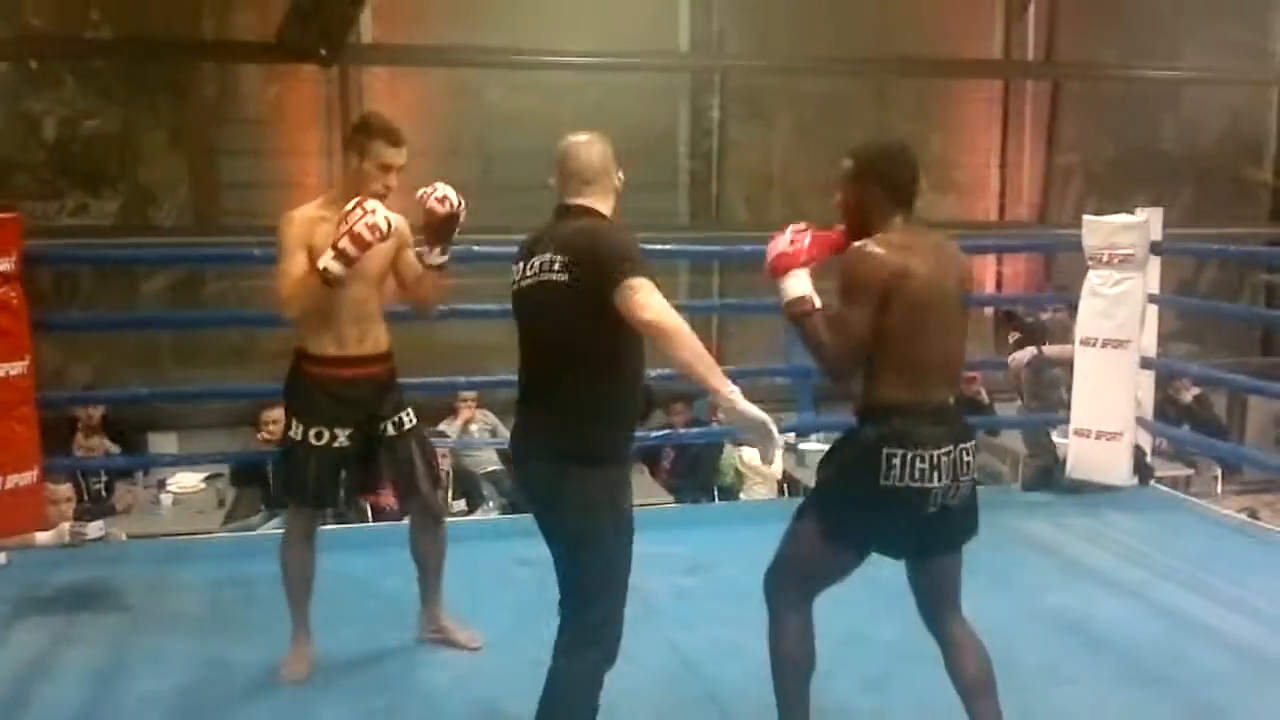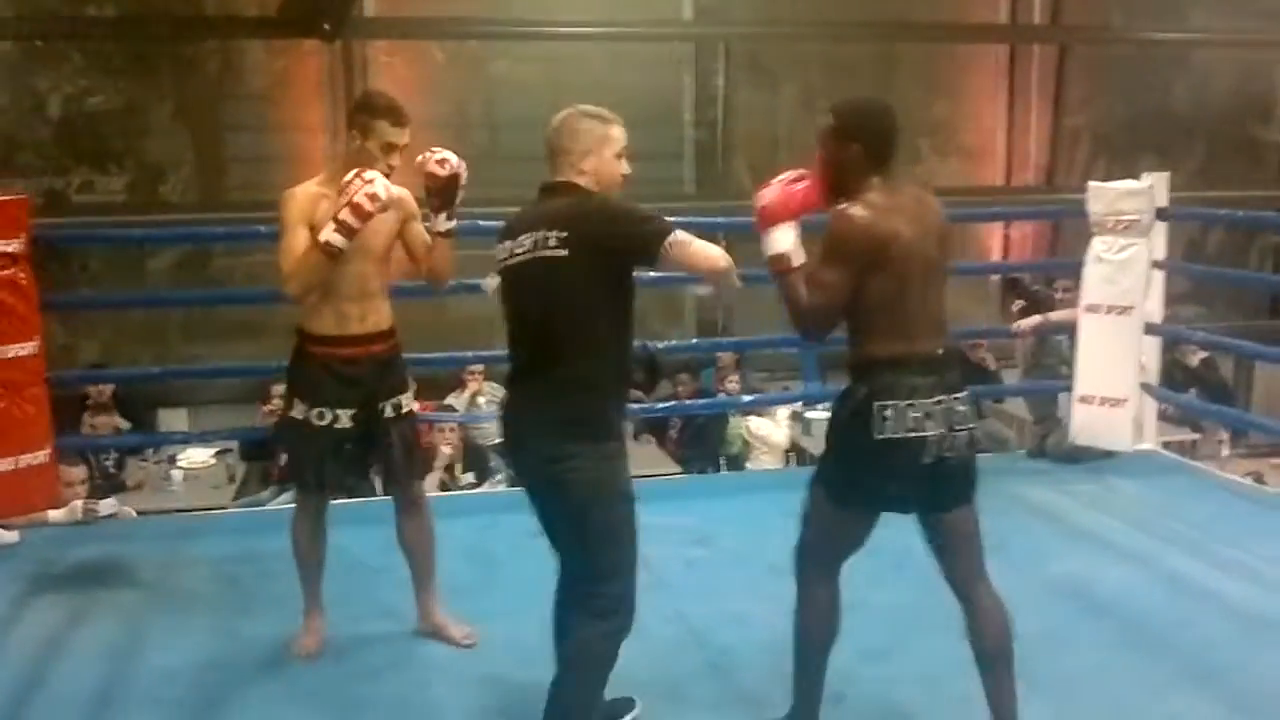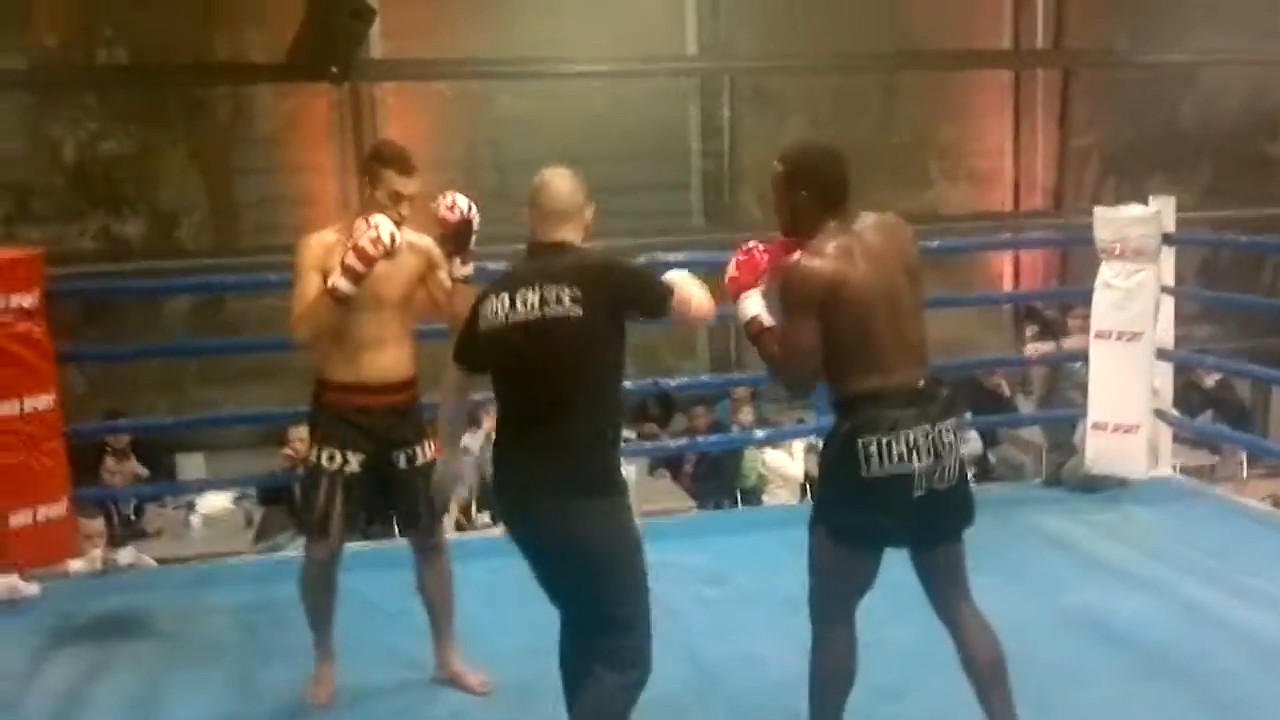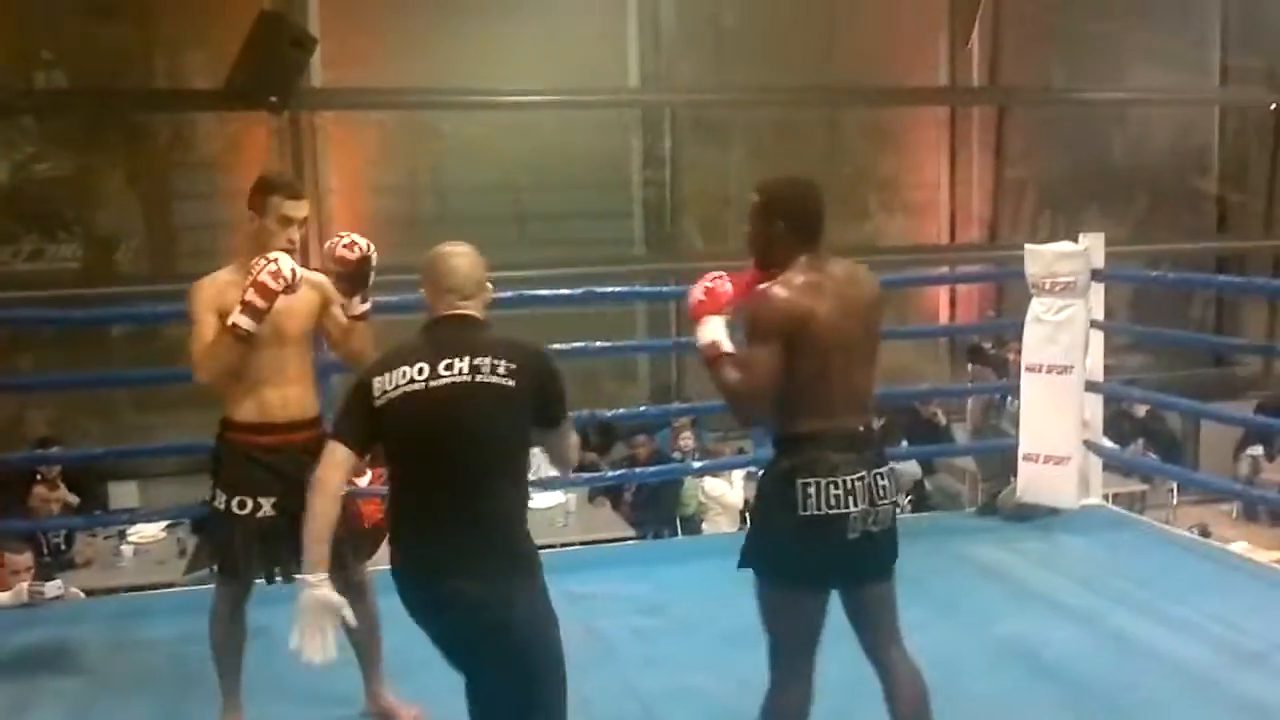
dt=0.3s
person 1, frame 1
left shoulder: (869, 258)
right shoulder: (949, 255)
left elbow: (840, 361)
left wrist: (794, 283)
left hip: (891, 450)
right hip: (950, 446)
left knee: (786, 591)
right knee: (946, 617)
person 1, frame 2
left shoulder: (853, 218)
right shoulder: (926, 205)
left elbow: (813, 319)
left wrist: (780, 236)
left hip: (887, 407)
right hip: (946, 399)
left knee: (816, 566)
right knee: (969, 576)
person 1, frame 3
left shoulder: (808, 268)
right shoulder: (894, 231)
left elbow: (798, 377)
left wrist: (750, 303)
left hip: (873, 441)
right hip: (932, 429)
left knee: (831, 613)
right knee: (957, 604)
person 1, frame 4
left shoulder: (774, 299)
right shoulder: (863, 282)
left elbow: (751, 408)
left wrist: (710, 328)
left hip: (808, 483)
right hip: (868, 474)
left knee: (791, 662)
right knee: (888, 649)
person 2, frame 1
left shoulder: (394, 226)
right shoulder: (303, 222)
left elbow: (424, 302)
right elbow: (292, 307)
left wrist: (437, 244)
right wrist: (341, 253)
left hip: (380, 379)
right hip: (320, 383)
left knee: (428, 501)
right knee: (304, 515)
left ankle: (433, 615)
right ankle: (301, 636)
person 2, frame 2
left shoulder: (400, 202)
right shoulder: (304, 200)
left elbow: (437, 275)
right elbow: (294, 285)
left wrist: (443, 209)
right wrist: (344, 225)
left hip: (383, 357)
right hip: (322, 363)
left knee: (410, 491)
right knee: (312, 498)
left ankle: (429, 608)
right ankle: (313, 612)
person 2, frame 3
left shoulder: (422, 250)
right shoulder: (319, 247)
right elbow: (304, 331)
left wrist: (460, 254)
right wrist: (351, 271)
left hip: (402, 407)
right hip: (341, 411)
left knee: (429, 538)
right knee: (322, 548)
left ankle: (446, 656)
right ankle: (323, 660)
person 2, frame 4
left shoulder: (315, 285)
right shoulder: (212, 290)
left elbow: (360, 358)
right elbow: (205, 373)
left wrist: (357, 294)
right wrist: (250, 310)
left hip: (309, 445)
right hip: (246, 453)
left knee: (354, 575)
right knee: (232, 591)
person 3, frame 1
left shoulder: (535, 249)
right shoulder: (602, 241)
right elbow: (650, 315)
right wrist: (731, 396)
left hip: (541, 450)
right hip: (584, 460)
left knee: (585, 605)
right knee: (593, 623)
person 3, frame 2
left shoulder: (516, 230)
right shoulder: (601, 218)
right elbow: (708, 260)
right wrist: (725, 275)
left hip: (528, 431)
right hip: (581, 438)
left knee: (583, 575)
right knee: (606, 598)
person 3, frame 3
left shoulder: (494, 295)
right shoulder: (602, 276)
left elbow: (456, 386)
right elbow: (701, 309)
left wrist: (449, 454)
right wrist: (679, 279)
left hip: (517, 491)
right hip: (584, 495)
left knee: (583, 621)
right knee: (623, 652)
person 3, frame 4
left shoulder: (385, 373)
right shoulder: (526, 362)
left elbow: (329, 481)
right elbow: (563, 452)
left wrist: (315, 582)
left hip: (419, 577)
right hip: (502, 574)
